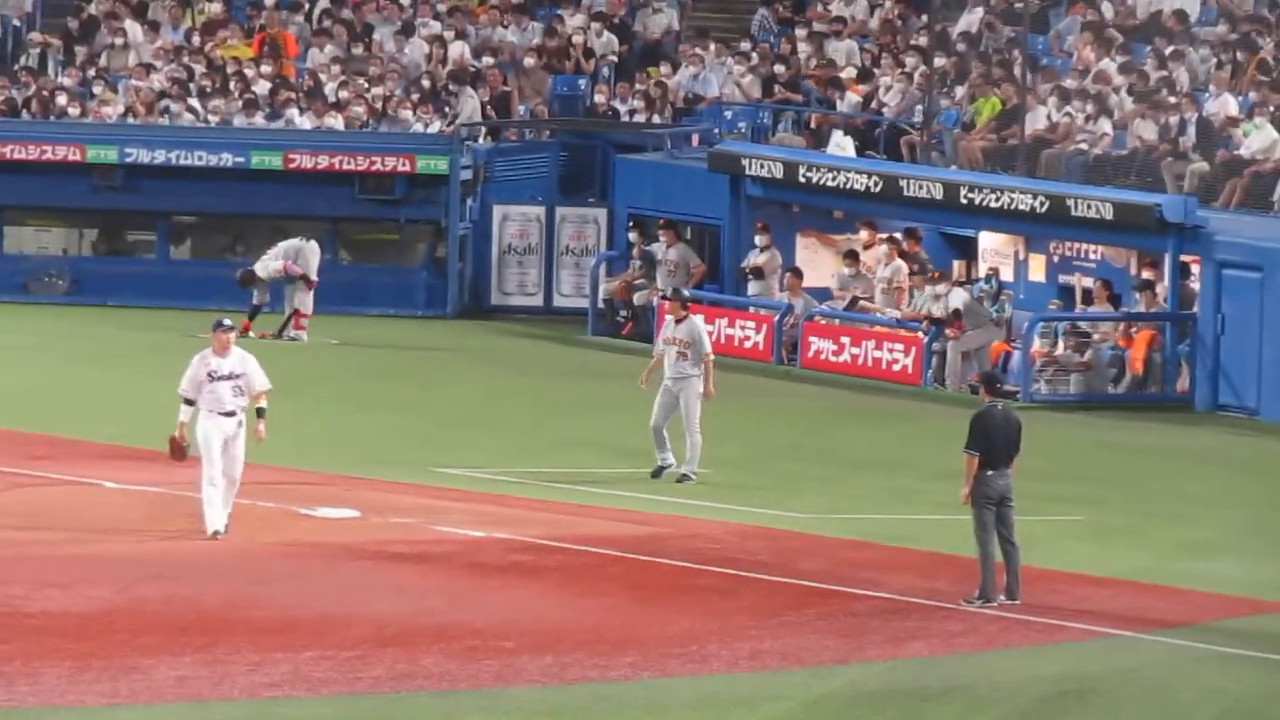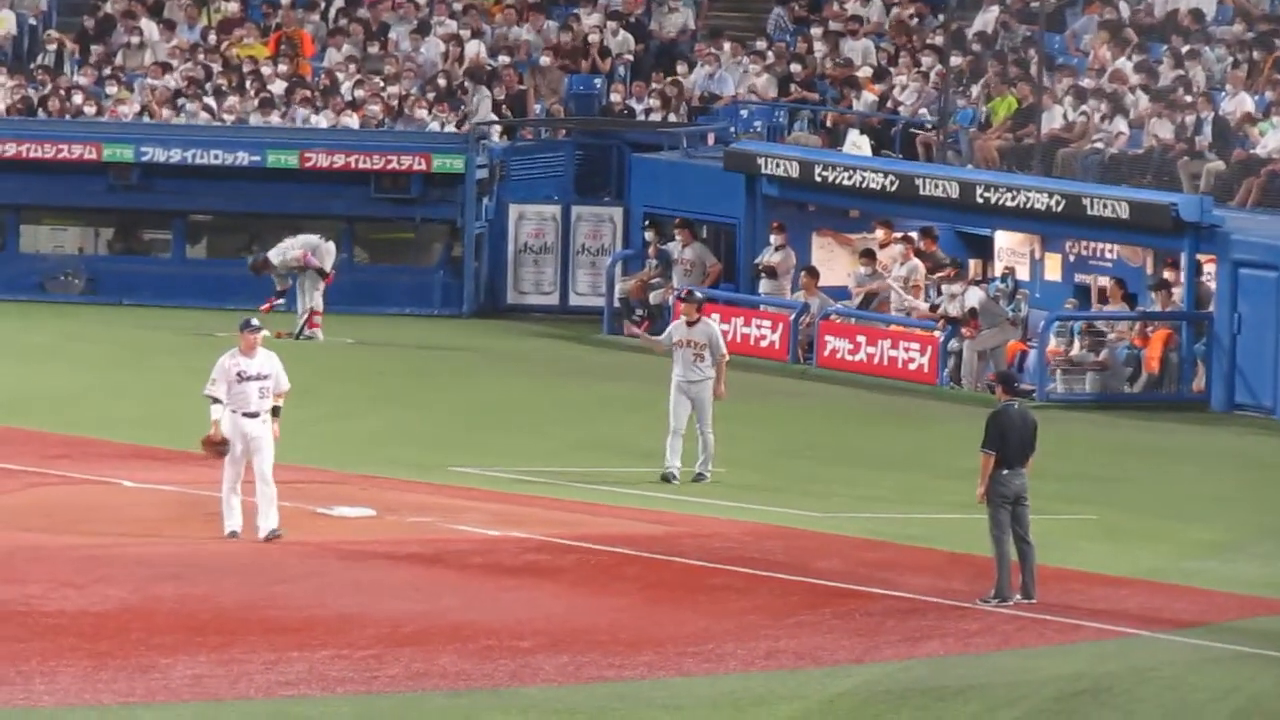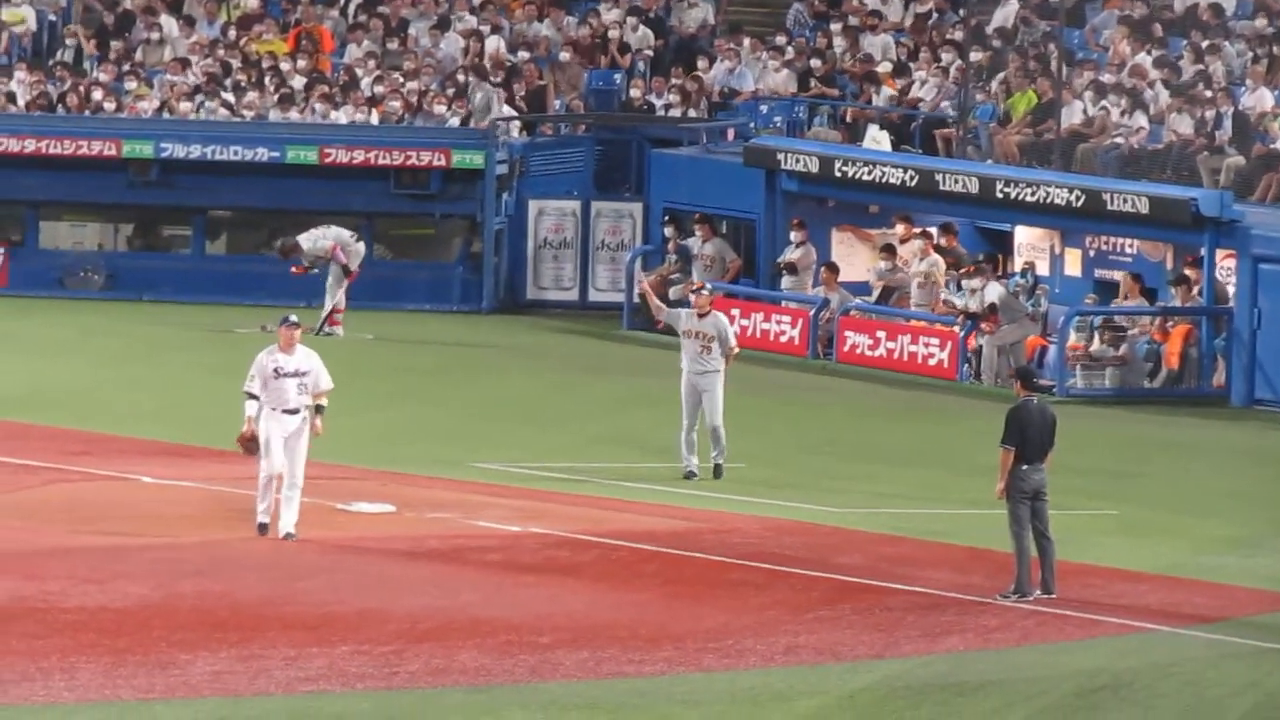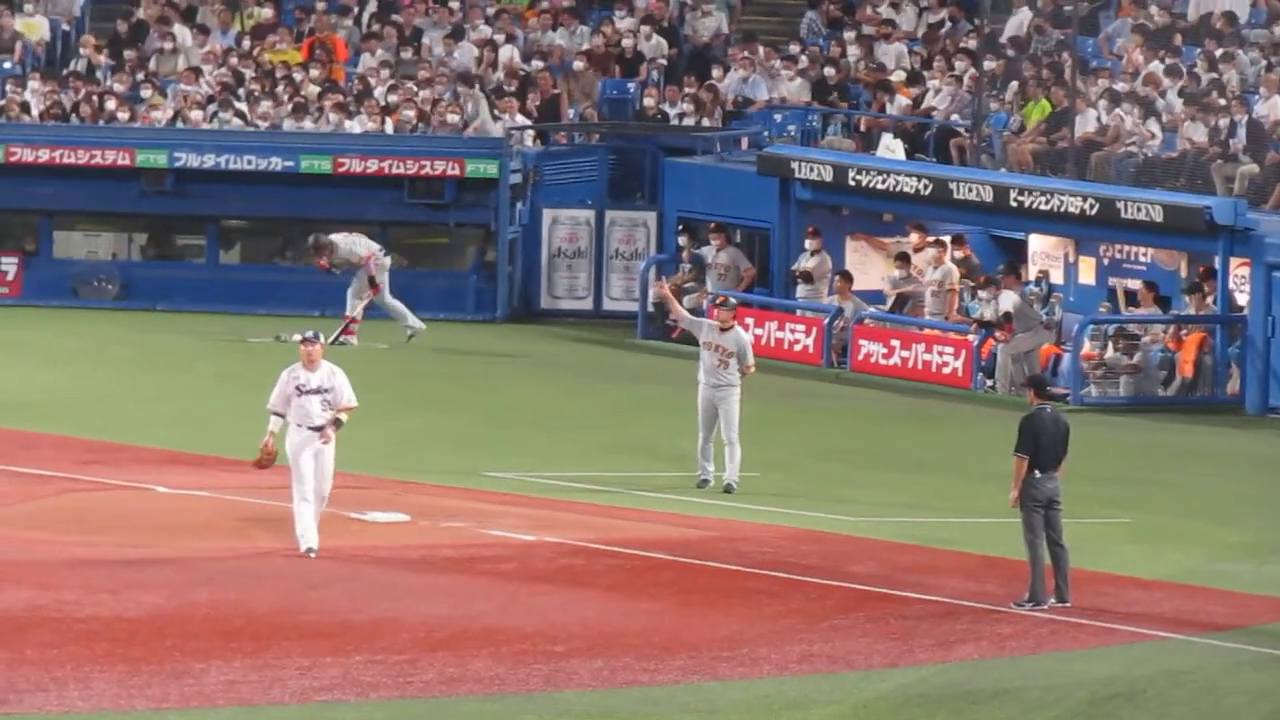
dt=0.4s
person 1, frame 1
left shoulder: (982, 416)
right shoulder: (1013, 417)
left elbow: (973, 455)
right elbow: (1015, 454)
left wrist: (967, 486)
left hip: (985, 480)
right hip: (1005, 480)
left knee: (986, 539)
right knee: (1008, 538)
left ankle: (987, 595)
right ankle: (1012, 592)
person 1, frame 2
left shoulder: (998, 416)
right shoulder: (1029, 417)
left elbow: (989, 454)
right elbow: (1030, 453)
left wrist: (982, 485)
left hip: (1000, 479)
right hip: (1021, 480)
left knee: (1001, 538)
right knee: (1023, 537)
left ankle: (1003, 594)
right ankle: (1028, 592)
person 1, frame 3
left shoulder: (1017, 411)
right shoulder: (1048, 412)
left elbow: (1009, 449)
right elbow: (1049, 448)
left wrist: (1001, 480)
left hip: (1020, 475)
right hip: (1040, 475)
left knee: (1021, 534)
right knee: (1043, 532)
left ankle: (1023, 589)
right ankle: (1048, 587)
person 1, frame 4
left shoulder: (1031, 419)
right shoulder: (1061, 420)
left elbow: (1023, 457)
right elbow: (1062, 456)
left wrist: (1015, 489)
left hip: (1033, 483)
right hip: (1053, 483)
left knee: (1035, 542)
right knee: (1057, 540)
left ankle: (1037, 597)
right ankle: (1062, 595)
person 2, frame 1
left shoulder: (246, 359)
right shoulder: (200, 361)
left elbow: (260, 392)
right elbow: (189, 395)
left wrist: (260, 420)
right wrist: (181, 426)
left hip: (236, 421)
right hip: (210, 421)
left knee: (234, 475)
right knee: (212, 474)
left ankle: (222, 514)
right ankle: (214, 525)
person 2, frame 2
left shoulder: (271, 359)
right shoulder: (227, 361)
left elbow: (279, 392)
right elbow: (216, 396)
left wrist: (275, 420)
right wrist: (216, 425)
left hip: (262, 422)
right hip: (235, 422)
left knee: (265, 474)
right knee: (233, 477)
left ankle: (268, 527)
right ankle: (232, 525)
person 2, frame 3
left shoulder: (310, 357)
right shoulder: (265, 357)
left elbow: (322, 391)
right elbow: (253, 392)
left wrist: (318, 416)
right wrist: (249, 420)
left hip: (299, 421)
right hip: (272, 419)
left knee: (295, 476)
right knee: (272, 469)
left ankle: (287, 525)
right ankle: (263, 515)
person 2, frame 4
left shoulder: (335, 374)
right shoulder: (289, 375)
left elbow: (346, 407)
right elbow: (278, 408)
left wrist: (333, 428)
right wrist: (271, 434)
left hip: (325, 437)
right hip: (299, 436)
left knee: (323, 491)
right knee: (303, 490)
left ankle: (308, 530)
right ankle: (307, 542)
person 3, frame 1
left shoulder: (696, 326)
right shoulder: (667, 325)
left elbow: (707, 356)
right elbow: (660, 353)
left wrist: (709, 383)
right wrist: (647, 372)
left hip: (690, 382)
right hip: (669, 382)
left knee: (692, 428)
right knee: (656, 424)
left ankle: (689, 471)
right ankle: (665, 461)
person 3, frame 2
left shoulder: (710, 328)
right shoulder: (675, 327)
left elbow: (722, 357)
right elbow: (660, 344)
left wrist: (720, 384)
right wrist: (640, 334)
left hip: (703, 384)
right hip: (680, 384)
left knee: (705, 430)
right knee: (676, 428)
left ankle: (703, 470)
person 3, frame 3
left shoulder: (720, 321)
right shoulder: (683, 317)
left elbow: (732, 349)
left wrist: (719, 365)
left hip: (712, 378)
right hip: (689, 377)
left knee: (715, 424)
right knee: (689, 425)
left ankle: (718, 460)
right ankle: (691, 467)
person 3, frame 4
left shoulder: (740, 337)
right shoulder: (705, 327)
left elbow: (749, 368)
left wrist: (730, 374)
left hip: (728, 392)
right hip: (705, 390)
left knee: (730, 437)
right knee: (705, 437)
right ankle: (706, 475)
